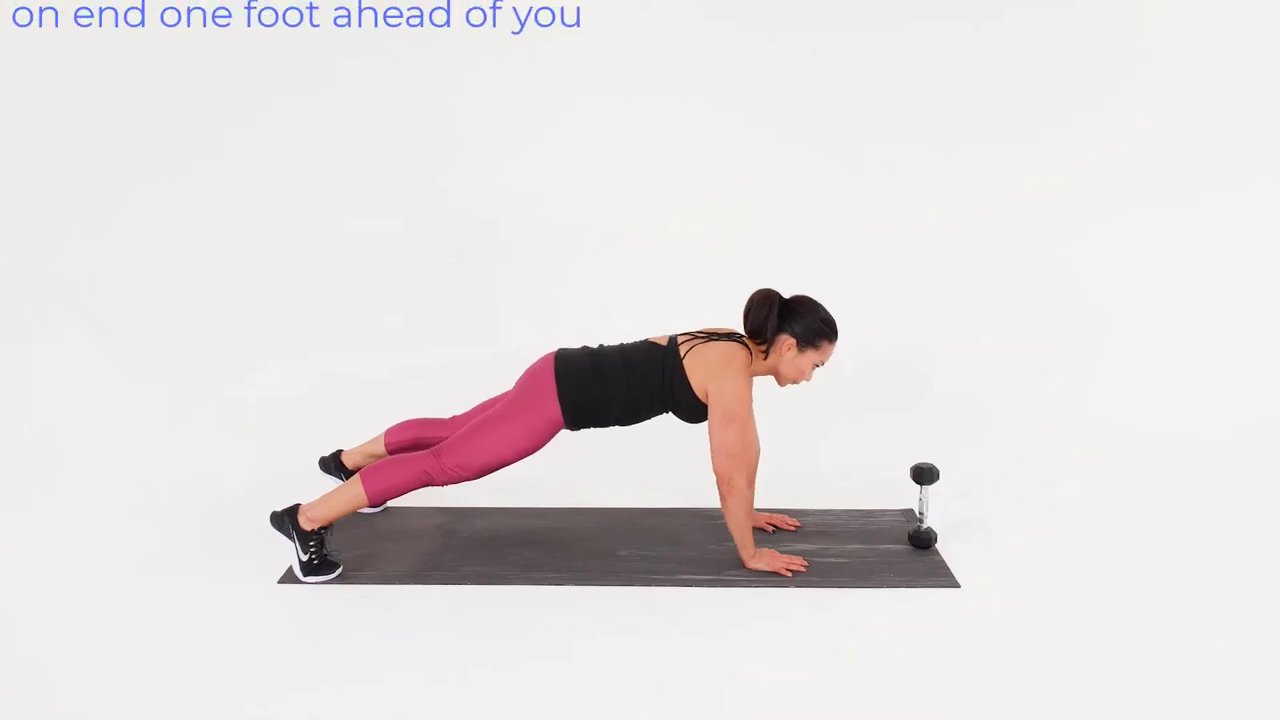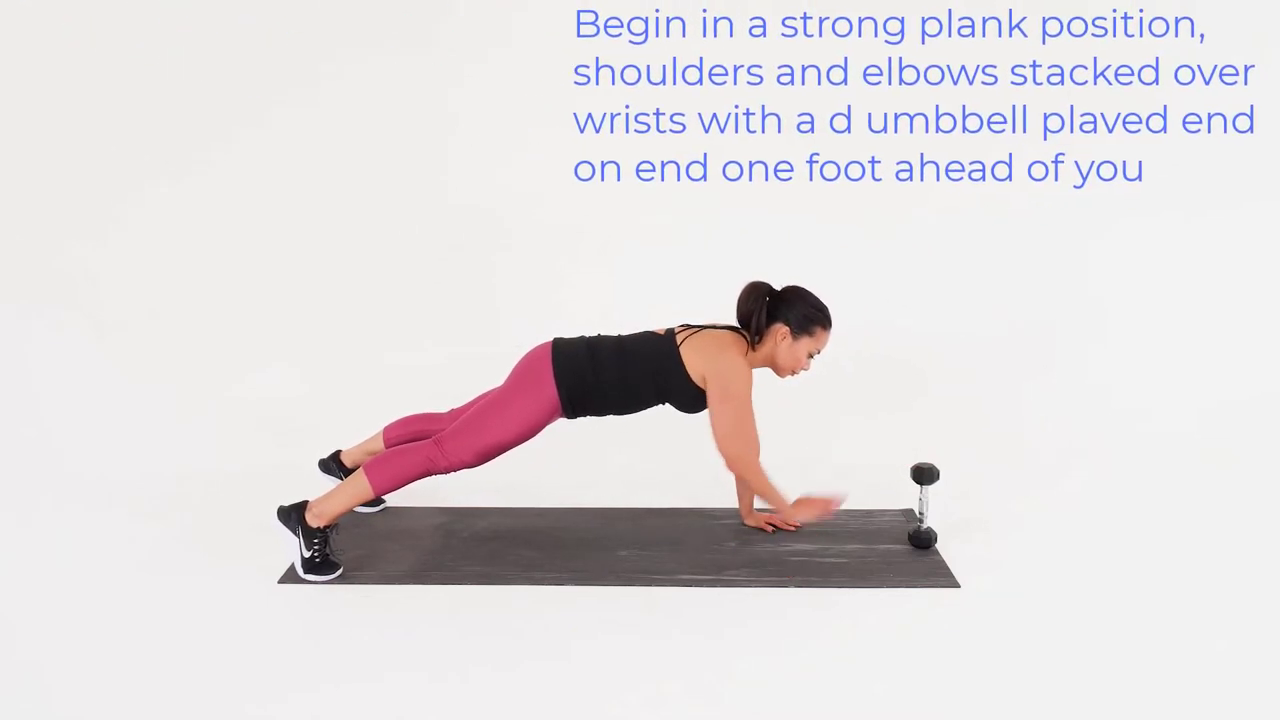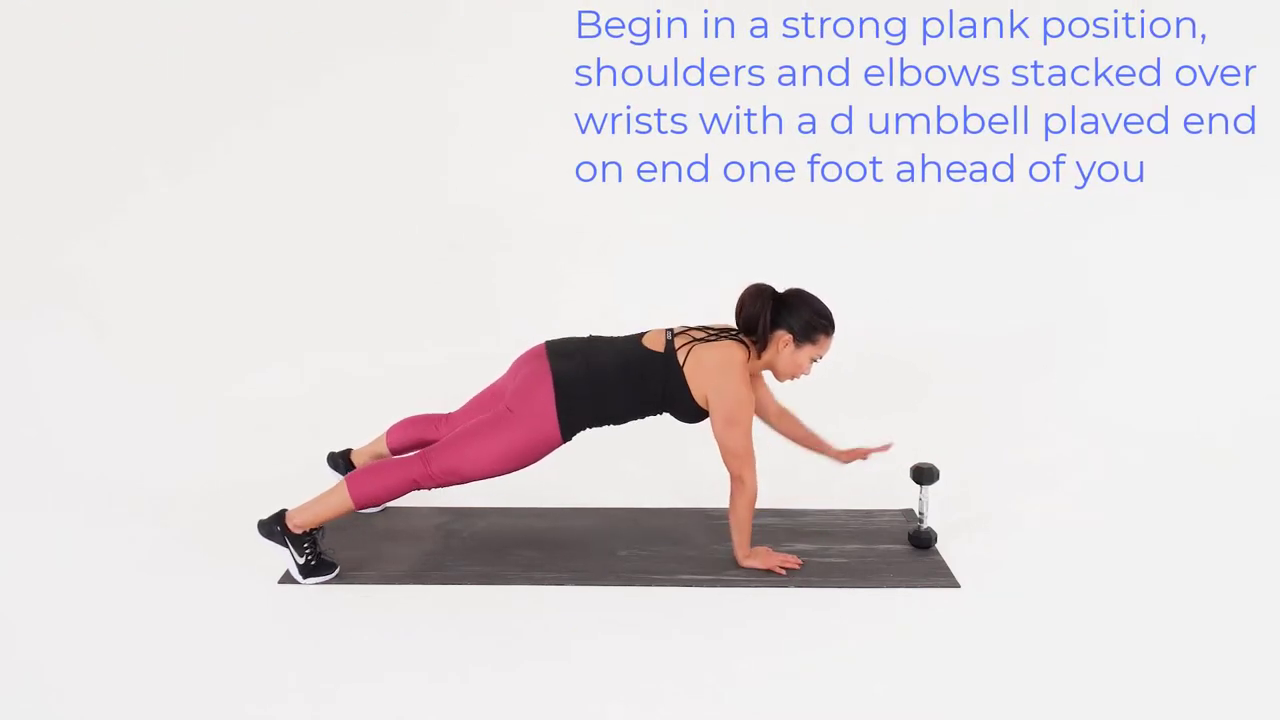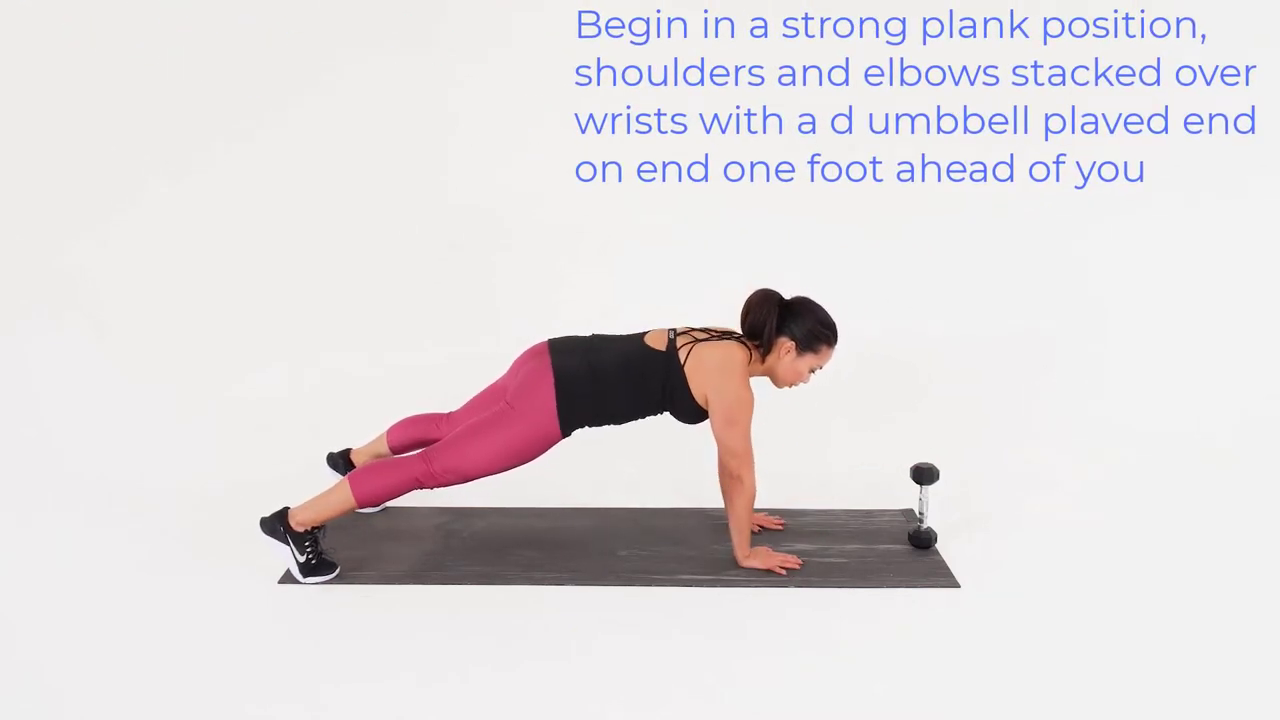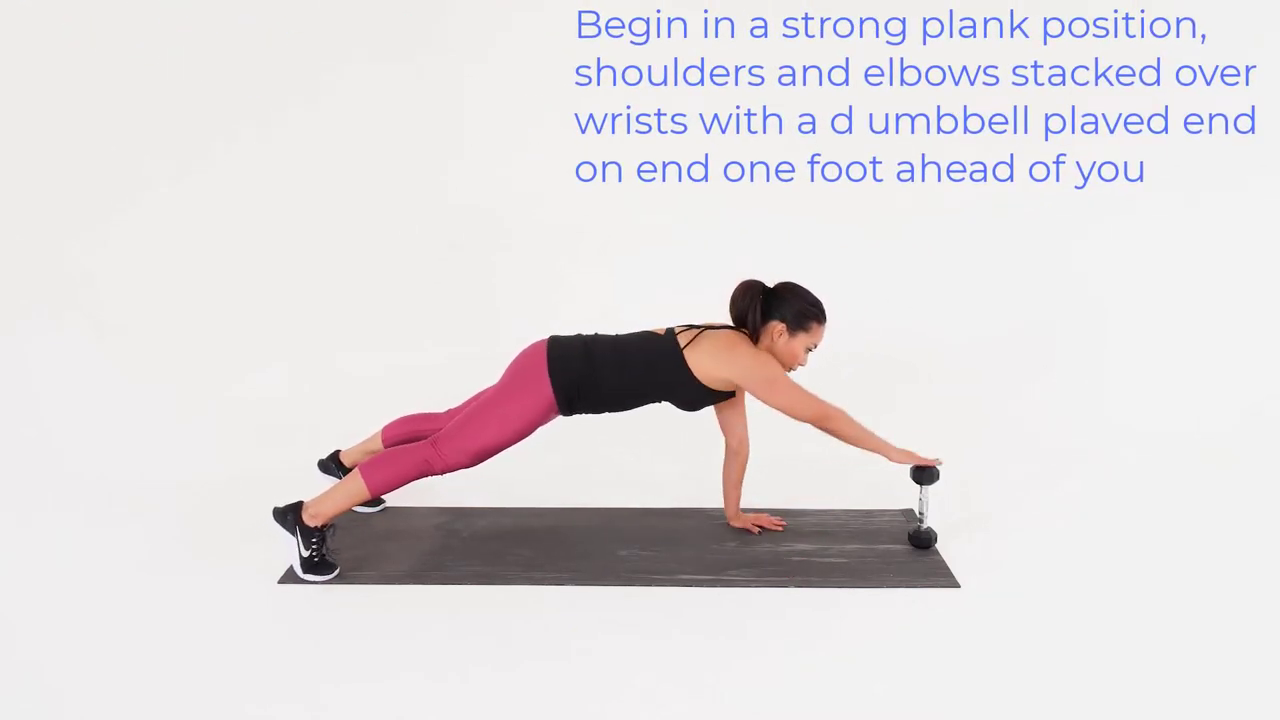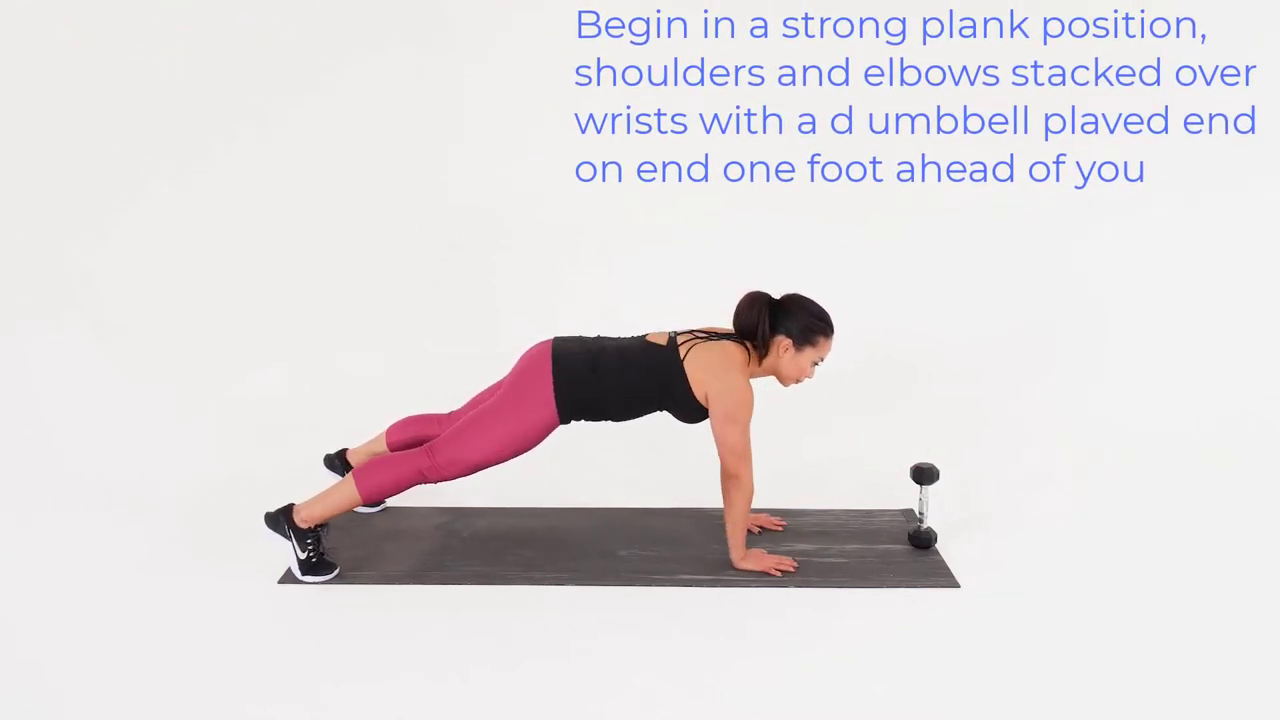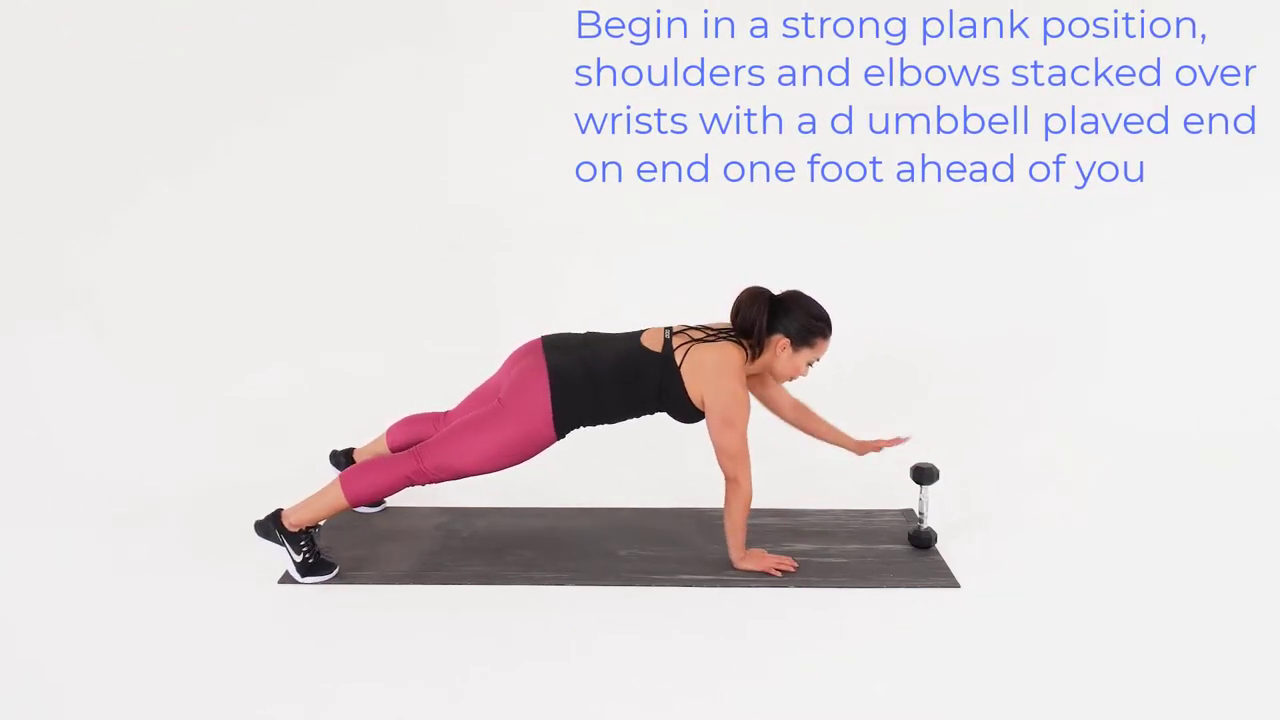
dt=0.7s
person 1, frame 1
left shoulder: (734, 348)
right shoulder: (732, 374)
left elbow: (746, 445)
right elbow: (730, 475)
left wrist: (750, 512)
right wrist: (750, 554)
left hip: (558, 378)
right hip: (559, 396)
left knee: (453, 430)
right knee: (445, 462)
left ankle: (348, 461)
right ankle: (306, 519)
person 1, frame 2
left shoulder: (734, 347)
right shoulder: (730, 361)
left elbow: (747, 440)
right elbow: (737, 456)
left wrist: (748, 509)
right wrist: (784, 506)
left hip: (561, 372)
right hip: (554, 377)
left knee: (452, 425)
right knee: (445, 451)
left ankle: (346, 460)
right ankle: (312, 517)
person 1, frame 3
left shoulder: (734, 346)
right shoulder: (729, 375)
left elbow: (772, 411)
right elbow: (744, 477)
left wrist: (834, 452)
right wrist: (745, 551)
left hip: (548, 368)
right hip: (556, 407)
left knee: (450, 428)
right knee: (435, 466)
left ankle: (356, 459)
right ankle: (293, 524)
person 1, frame 4
left shoulder: (730, 345)
right shoulder: (733, 379)
left elbow: (729, 456)
right elbow: (740, 473)
left wrist: (742, 513)
right wrist: (745, 551)
left hip: (549, 364)
right hip: (552, 399)
left knee: (449, 426)
right knee: (436, 465)
left ankle: (355, 459)
right ankle: (296, 521)
person 1, frame 5
left shoulder: (733, 352)
right shoulder: (740, 357)
left elbow: (736, 440)
right elbow: (819, 414)
left wrist: (733, 511)
right wrist: (891, 451)
left hip: (559, 372)
right hip: (552, 376)
left knee: (445, 426)
right knee: (440, 452)
left ankle: (345, 460)
right ankle: (309, 516)
person 1, frame 6
left shoulder: (730, 347)
right shoulder: (734, 379)
left elbow: (730, 451)
right elbow: (737, 473)
left wrist: (738, 513)
right wrist: (740, 552)
left hip: (554, 362)
right hip: (554, 391)
left knee: (452, 426)
right knee: (440, 458)
left ankle: (352, 459)
right ankle: (299, 517)
person 1, frame 7
left shoulder: (733, 345)
right shoulder: (728, 379)
left elbow: (786, 405)
right elbow: (738, 479)
left wrist: (856, 445)
right wrist: (740, 554)
left hip: (544, 362)
right hip: (548, 403)
left knee: (447, 427)
right knee: (430, 462)
left ankle: (355, 458)
right ankle: (291, 523)
